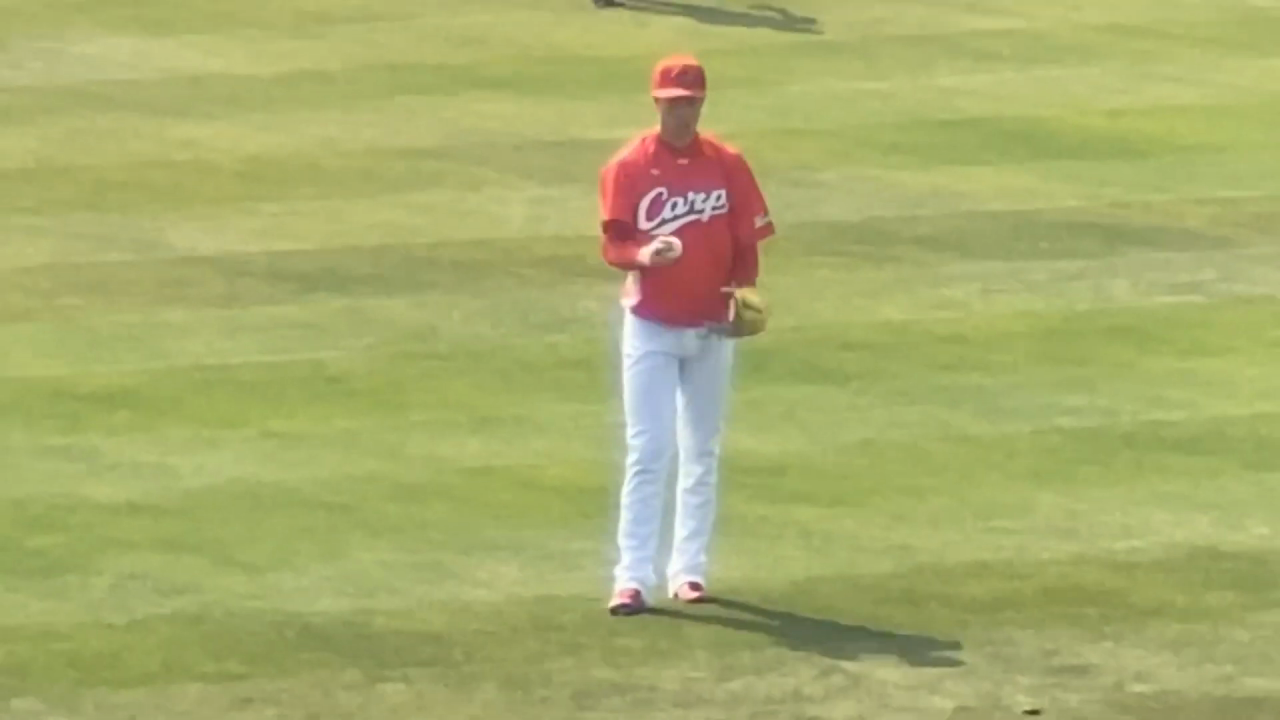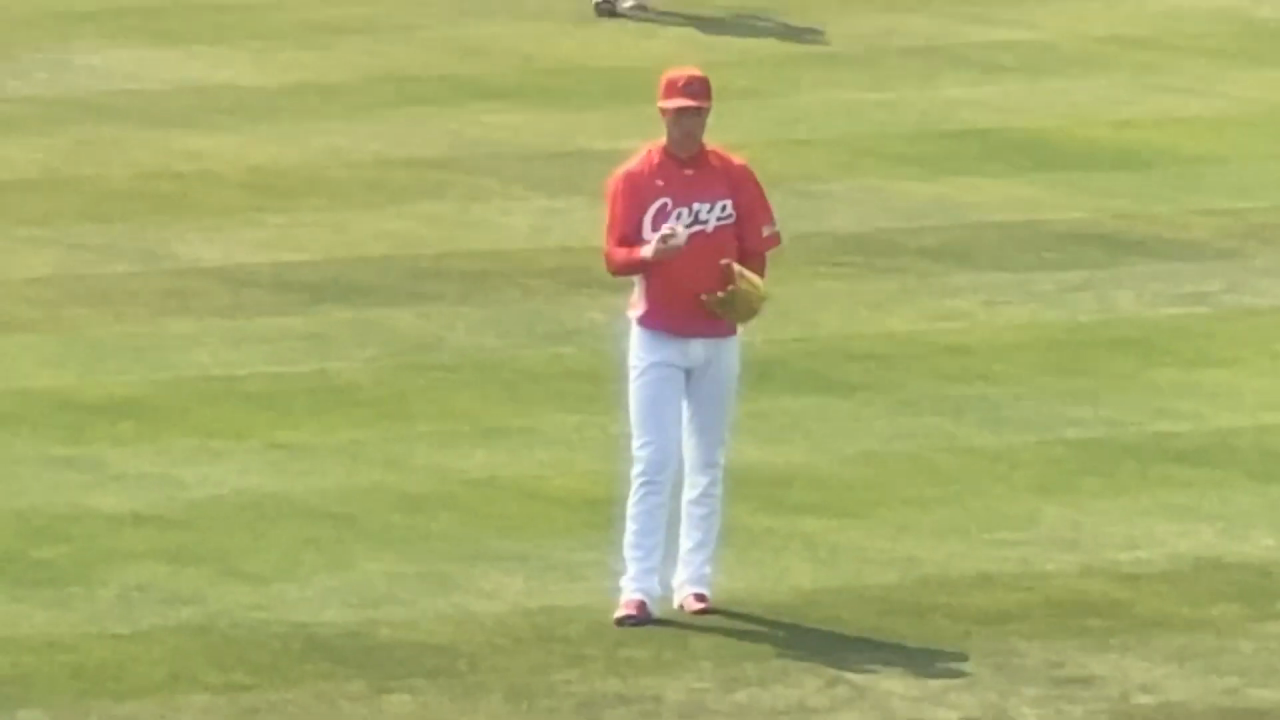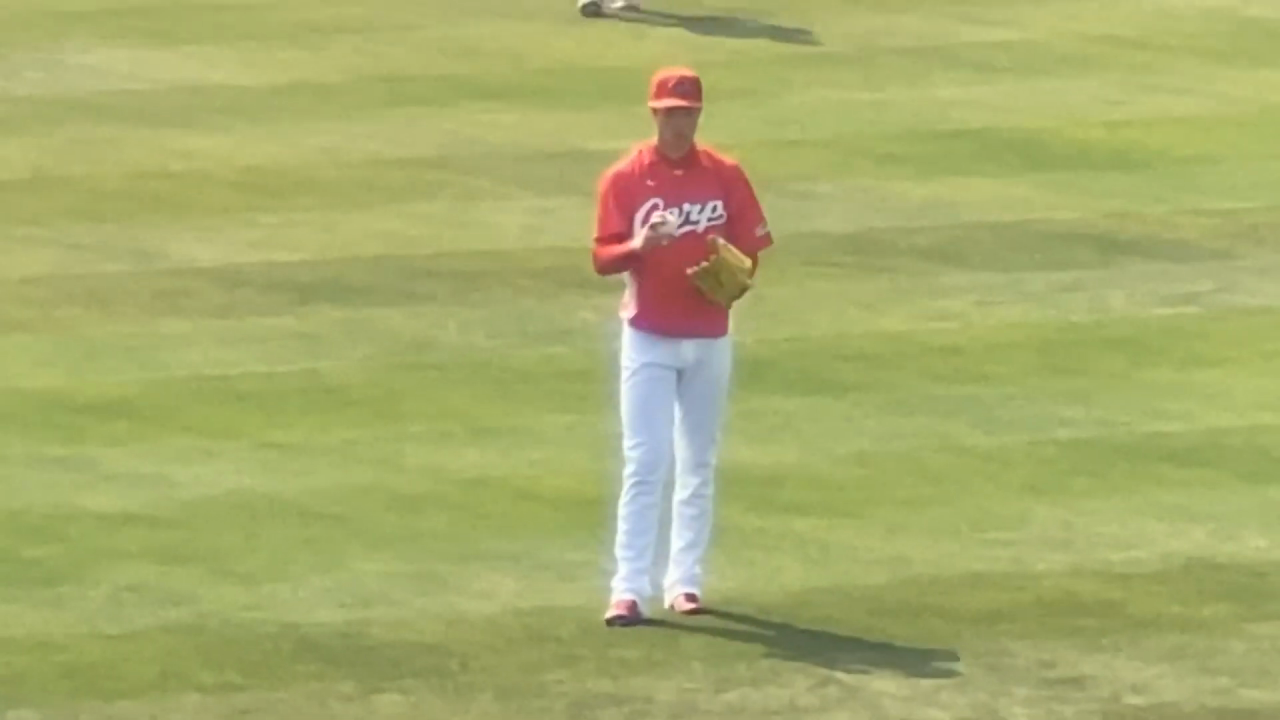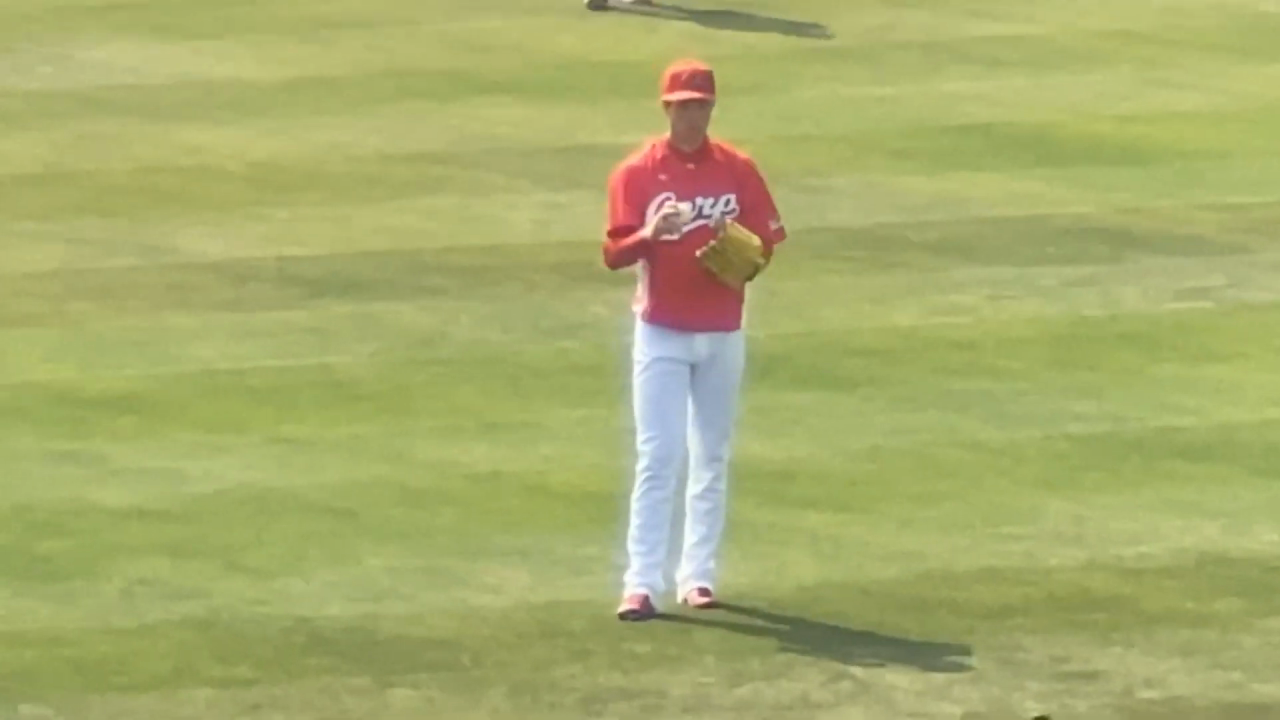
dt=0.1s
person 1, frame 1
left shoulder: (728, 163)
right shoulder: (627, 166)
left elbow: (748, 242)
right elbow: (611, 248)
left wrist: (746, 289)
right wrist: (644, 256)
left hip: (713, 327)
right hip: (650, 327)
left knee: (701, 453)
right knee: (648, 452)
left ankle: (689, 570)
right ankle: (633, 576)
person 1, frame 2
left shoulder: (735, 174)
right shoulder: (632, 177)
left elbow: (757, 251)
right elbow: (613, 257)
right wrist: (649, 252)
left hip: (718, 337)
right hip: (656, 338)
left knee: (707, 464)
right knee: (653, 463)
left ankle: (693, 581)
right ankle: (638, 587)
person 1, frame 3
left shoulder: (726, 174)
right shoulder: (623, 178)
left elbow: (751, 251)
right elbow: (602, 260)
right wrist: (640, 244)
left hip: (710, 339)
right hip: (648, 339)
left knee: (698, 464)
right knee: (645, 462)
left ankle: (685, 581)
right ankle: (629, 587)
person 1, frame 4
left shoulder: (738, 168)
right shoulder: (635, 172)
left elbow: (765, 244)
right elbow: (613, 254)
right wrist: (651, 233)
left hip: (723, 333)
right hip: (661, 333)
left knee: (712, 458)
right knee: (658, 457)
left ankle: (698, 575)
right ankle: (641, 582)
